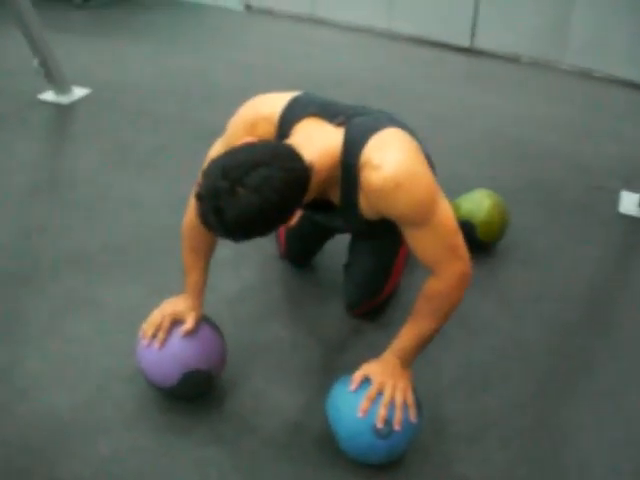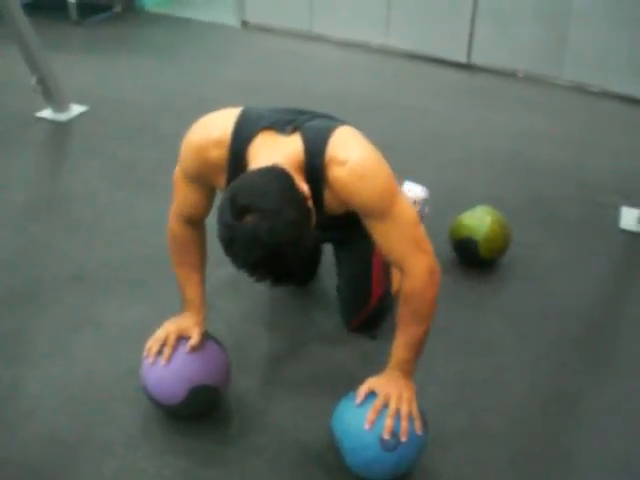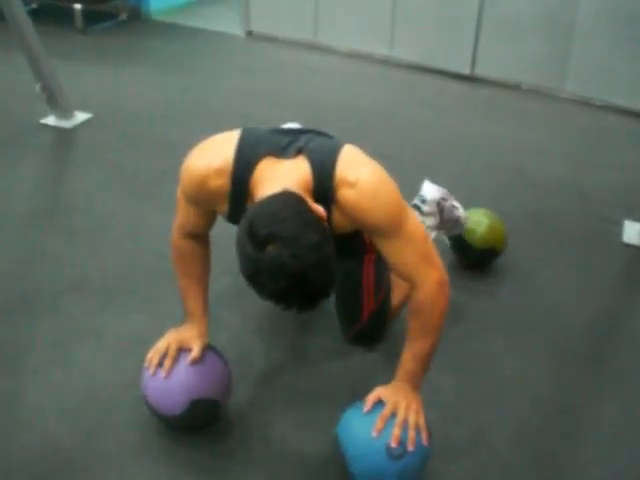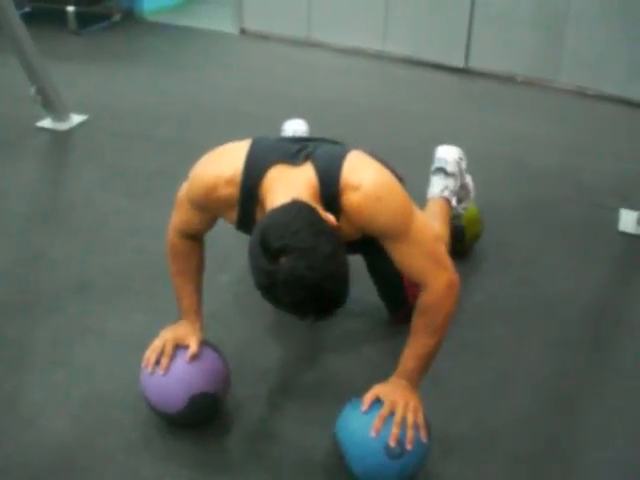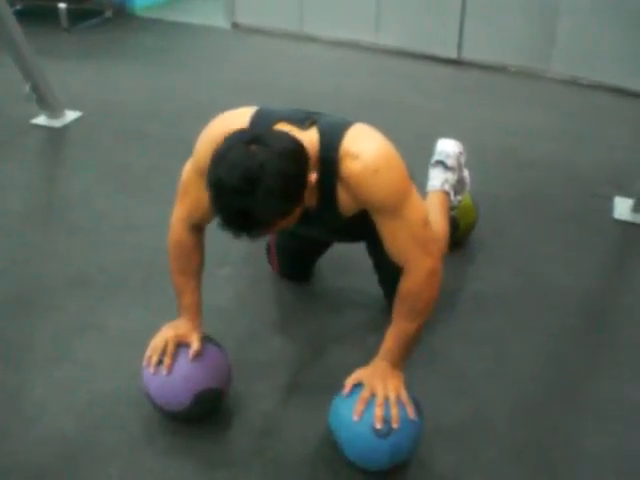
dt=1s
person 1, frame 1
left shoulder: (390, 176)
right shoulder: (257, 121)
left elbow: (453, 269)
right elbow: (204, 199)
left wrist: (397, 361)
right wrist: (191, 296)
left hip: (386, 210)
right hip: (322, 190)
left knee: (362, 304)
right knee: (292, 255)
person 1, frame 2
left shoulder: (353, 171)
right shoulder: (207, 144)
left elbow: (422, 268)
right elbow: (184, 221)
left wrist: (399, 373)
right wrist: (193, 311)
left hip: (352, 214)
right hip: (302, 196)
left knee: (363, 318)
right knee: (297, 276)
left ankle: (405, 207)
person 1, frame 3
left shoulder: (361, 190)
right shoulder: (207, 171)
left elbow: (432, 282)
right elbow: (189, 236)
left wrist: (405, 384)
right wrist: (195, 323)
left hip: (352, 222)
left knee: (364, 331)
left ankle: (426, 213)
person 1, frame 4
left shoulder: (369, 194)
right shoulder: (217, 180)
left elbow: (441, 282)
right elbow: (183, 233)
left wrist: (404, 381)
right wrist: (189, 320)
left hip: (366, 217)
left knee: (409, 304)
left ankle: (445, 181)
person 1, frame 5
left shoulder: (368, 164)
right shoulder: (221, 140)
left elbow: (424, 267)
right elbow: (187, 225)
left wrist: (388, 364)
right wrist: (189, 317)
left hip: (372, 207)
right hip: (298, 204)
left knee: (403, 291)
right knee: (288, 270)
left ankle: (443, 175)
